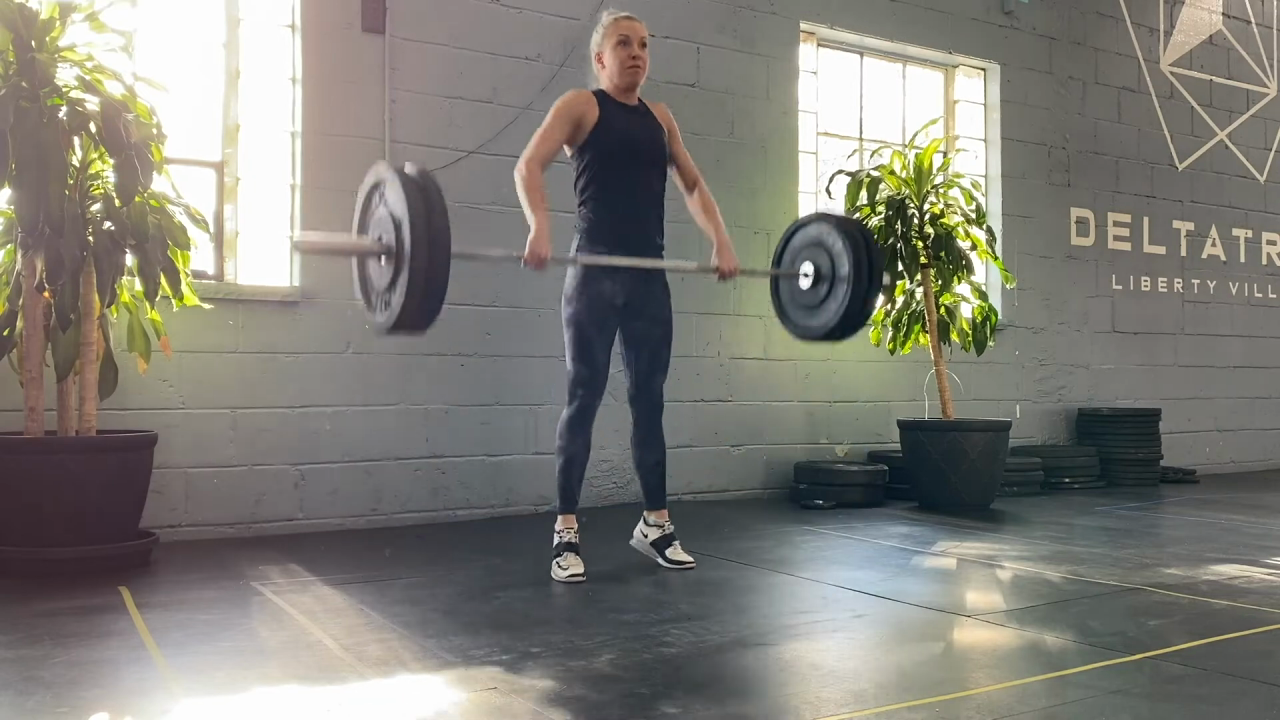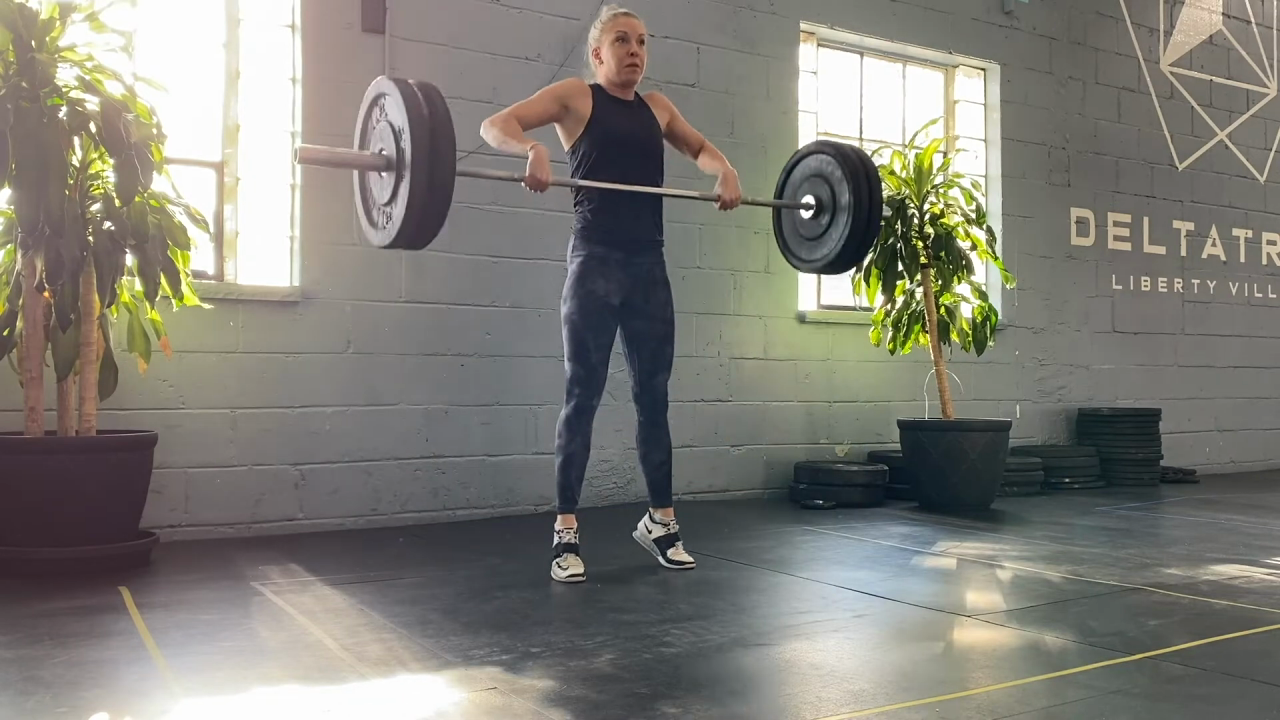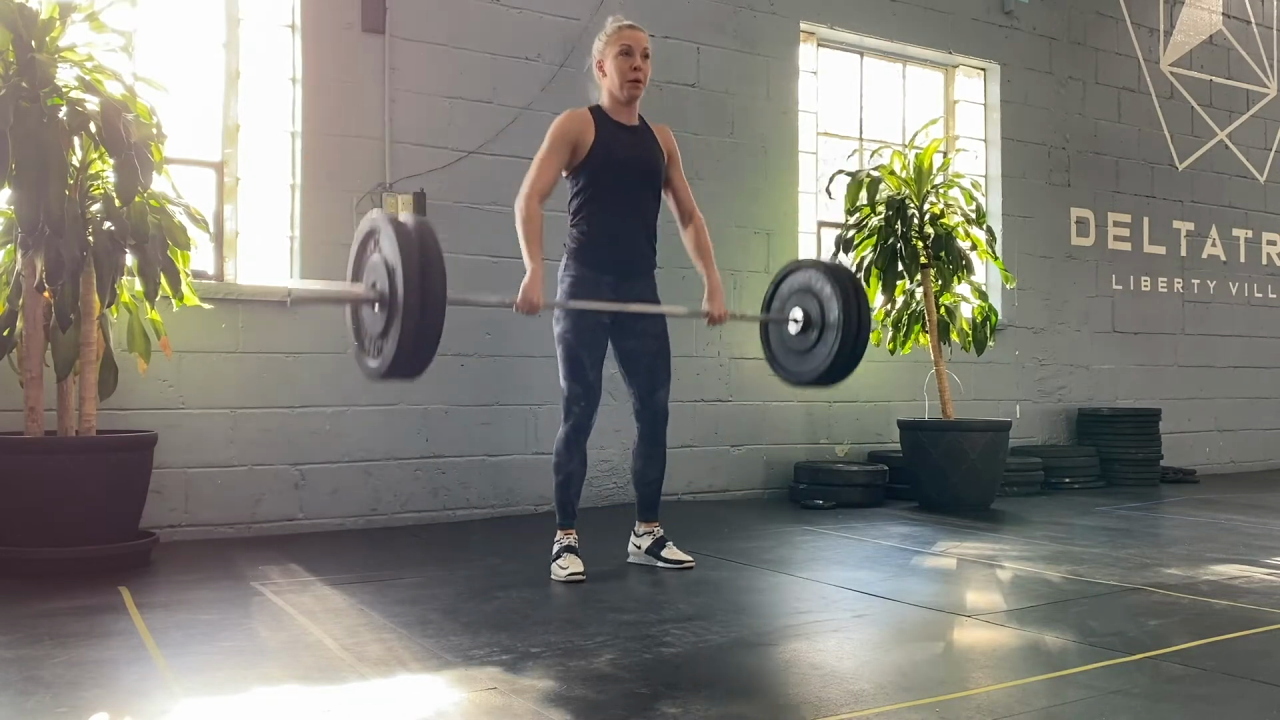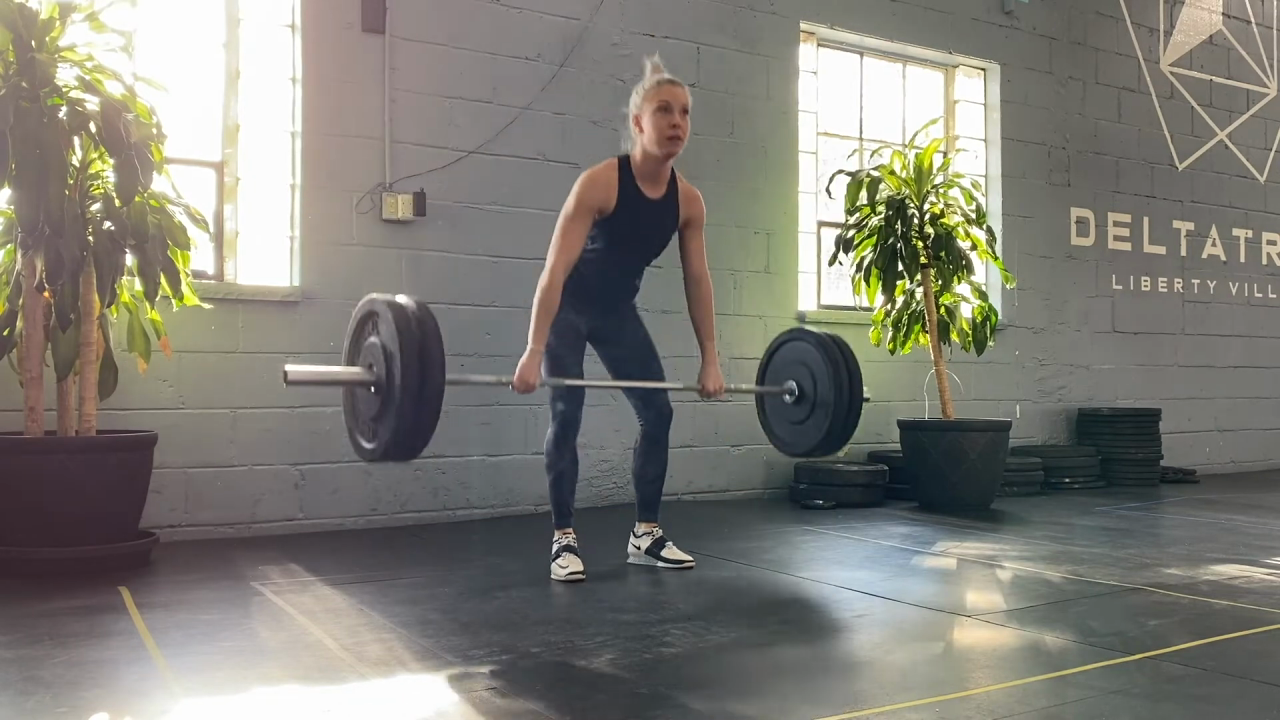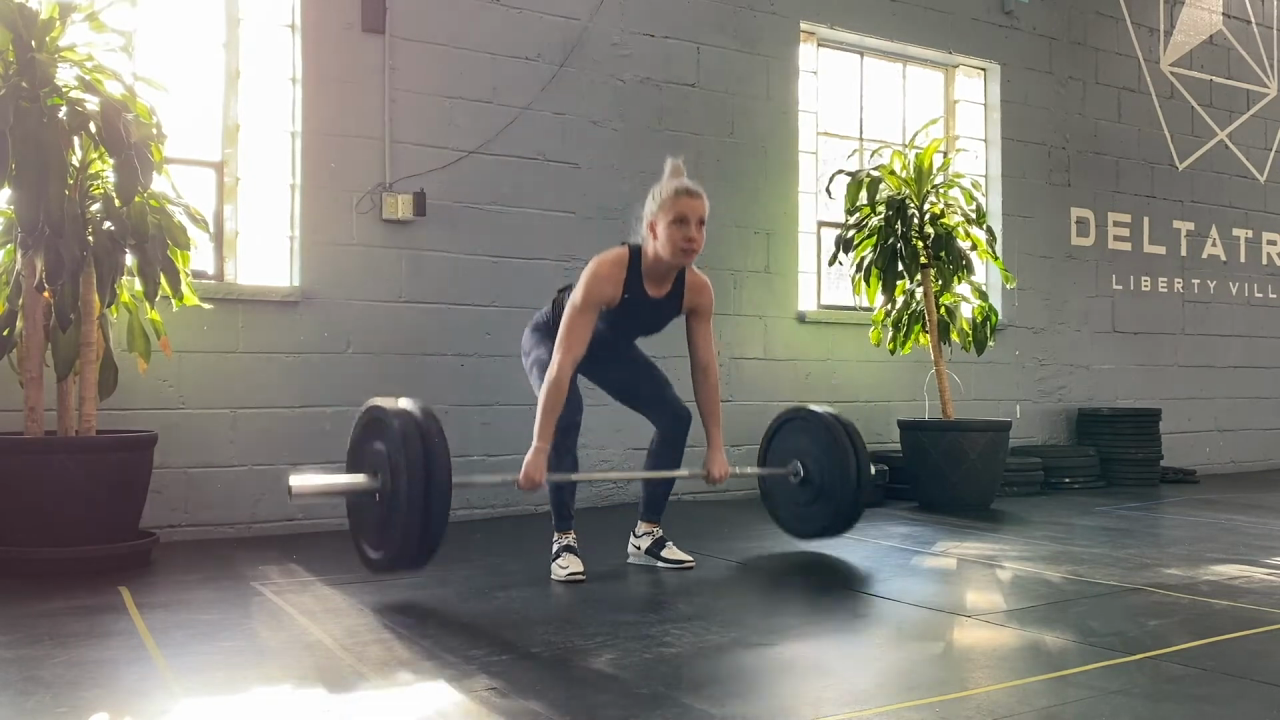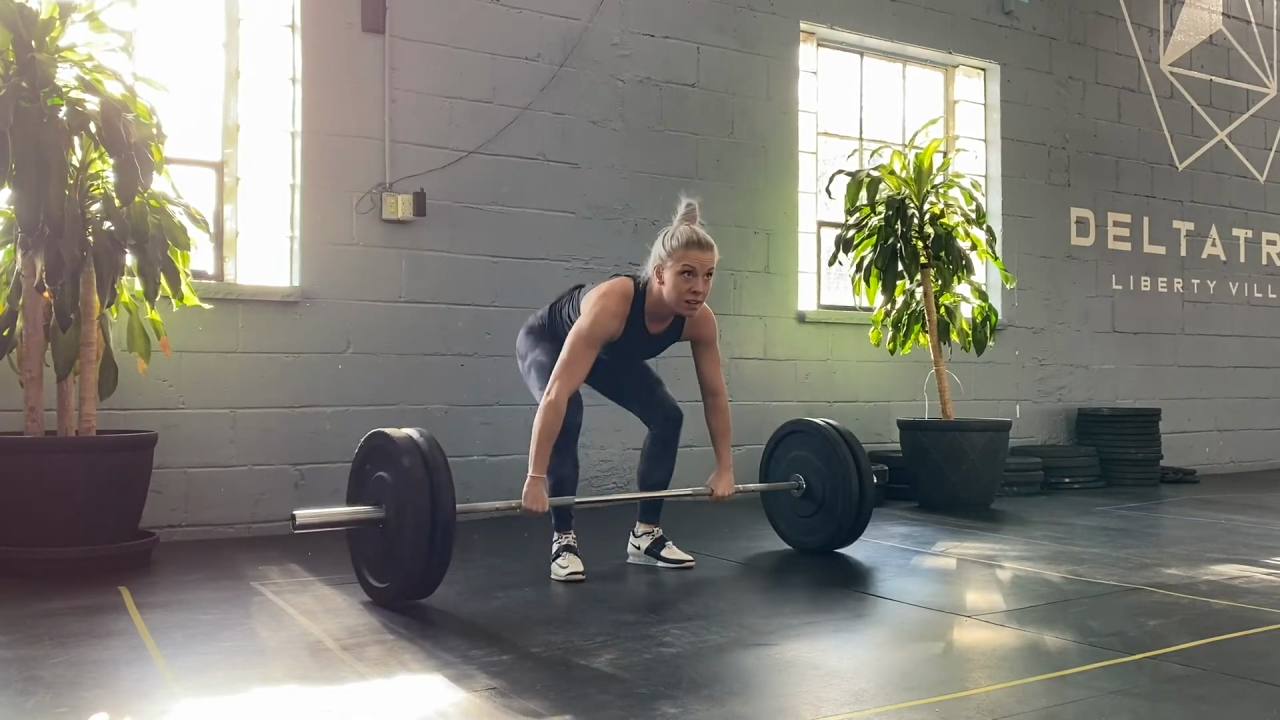
dt=0.3s
person 1, frame 1
left shoulder: (656, 116)
right shoulder: (580, 106)
left elbow: (693, 185)
right elbow: (529, 166)
left wrist: (720, 239)
right wrist: (539, 226)
left hip: (650, 272)
right hip: (597, 268)
left knee: (649, 400)
right knee: (585, 395)
left ankle: (655, 523)
right ankle: (566, 531)
person 1, frame 2
left shoulder: (656, 106)
right shoulder: (574, 96)
left elbow: (701, 147)
right elbow: (494, 124)
left wrist: (725, 172)
right wrist: (534, 151)
left hip: (650, 267)
right hip: (595, 264)
left knee: (654, 397)
right knee: (583, 398)
left ankle: (660, 520)
right ankle: (565, 530)
person 1, frame 3
left shoulder: (660, 138)
right shoulder: (576, 125)
left elbow: (689, 217)
right elbow: (529, 199)
left wrist: (712, 287)
right wrist: (534, 270)
left hip: (641, 292)
right hip: (585, 287)
left knee: (653, 412)
right knee: (580, 412)
left ankle: (646, 533)
right ankle: (565, 540)
person 1, frame 4
left shoulder: (688, 199)
right shoulder: (599, 181)
left elbow: (697, 281)
right elbow: (556, 269)
left wrist: (710, 360)
right wrist: (534, 352)
left hip: (619, 309)
right hip: (569, 306)
left knee: (657, 411)
right knee: (567, 413)
left ankle: (646, 533)
right ankle: (563, 539)
person 1, frame 5
left shoulder: (697, 289)
right shoulder: (608, 271)
left elbow: (705, 370)
right elbow: (563, 366)
left wrist: (716, 448)
right wrist: (539, 451)
left hip: (612, 348)
right hip: (550, 339)
left knee: (675, 417)
right knee: (567, 411)
left ankle: (647, 536)
right ankle: (564, 541)
person 1, frame 6
left shoulder: (700, 320)
right shoulder: (611, 305)
left elbow: (714, 394)
right elbow: (556, 394)
left wrist: (724, 469)
right wrist: (536, 479)
left hip: (612, 356)
right hip: (546, 340)
left knee: (667, 416)
right knee: (568, 415)
left ankle: (645, 533)
right ankle: (563, 540)
